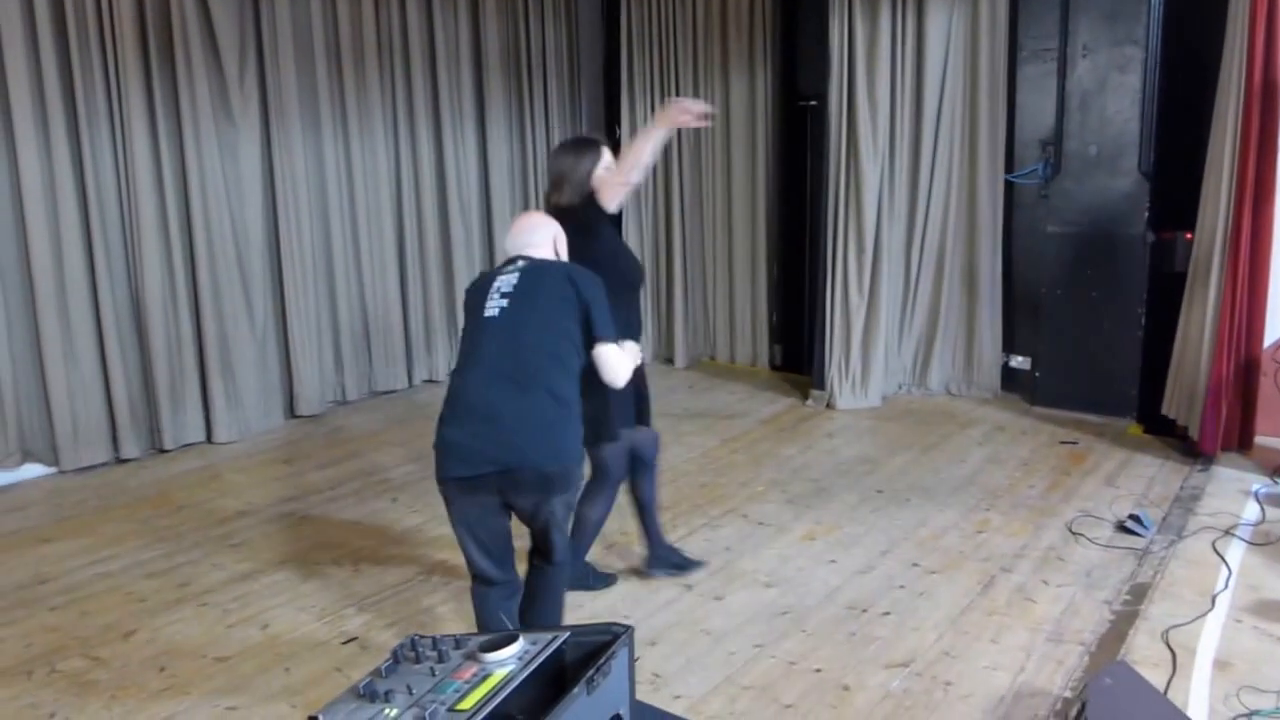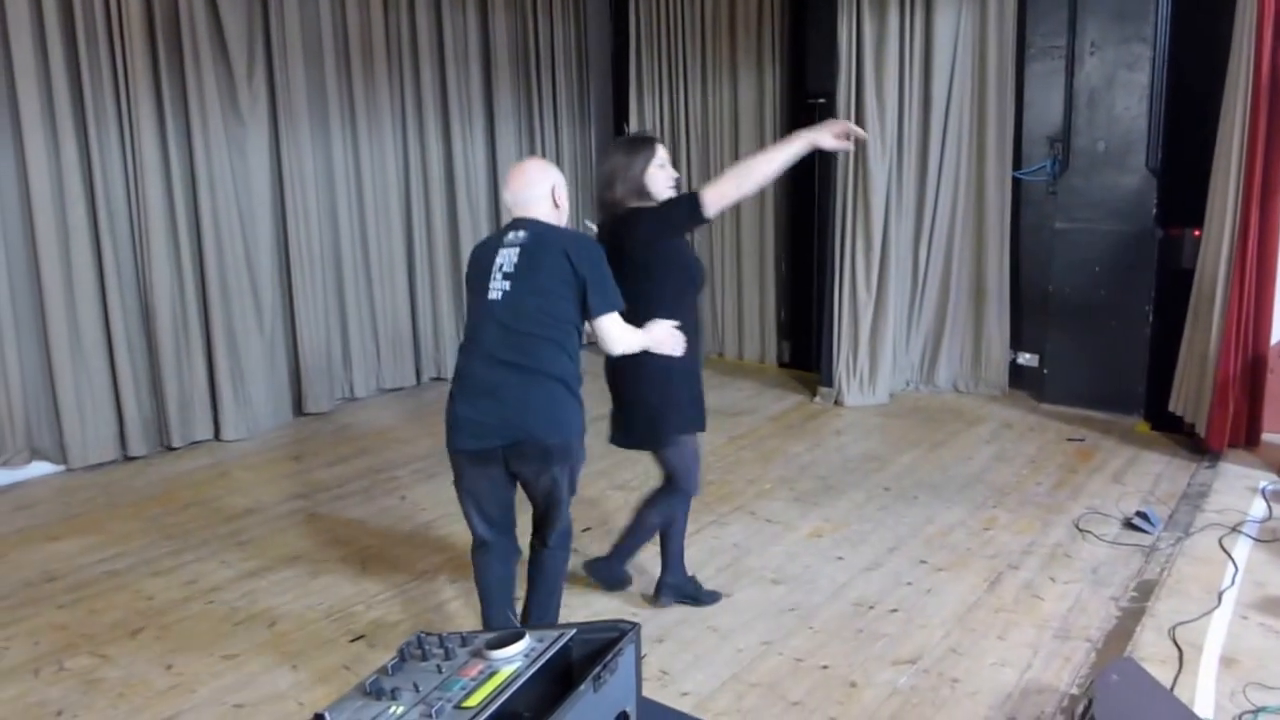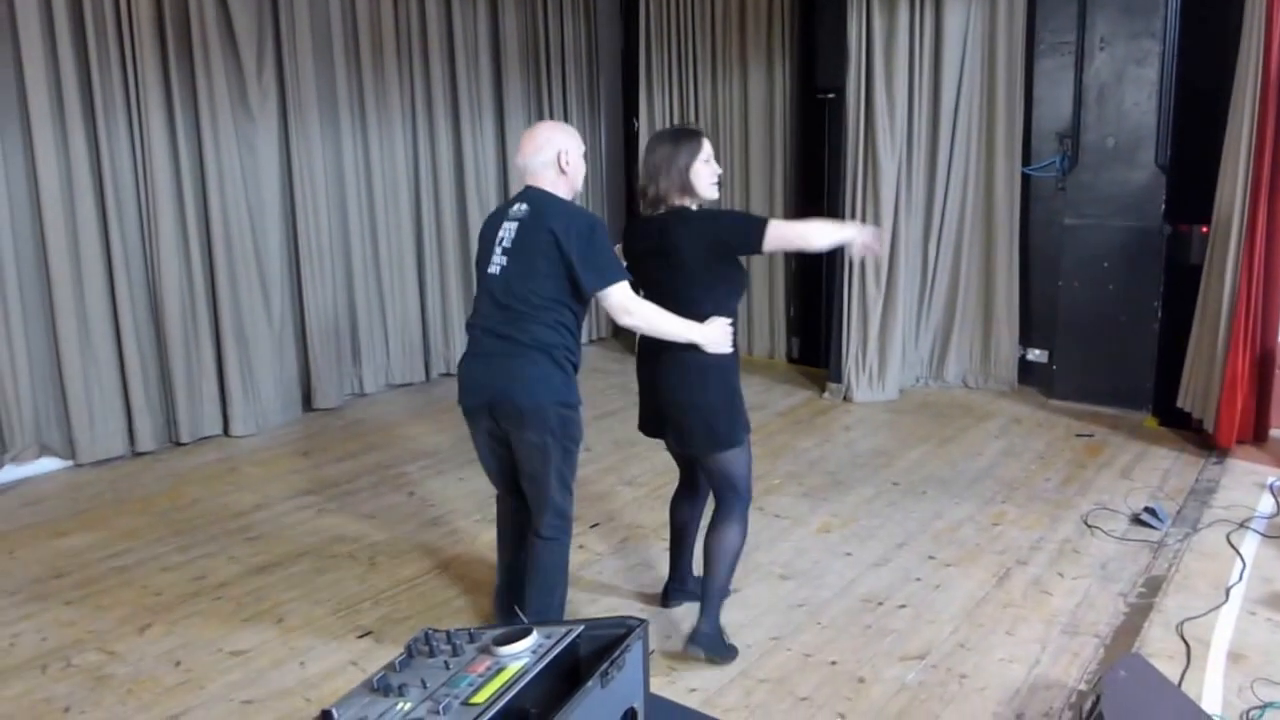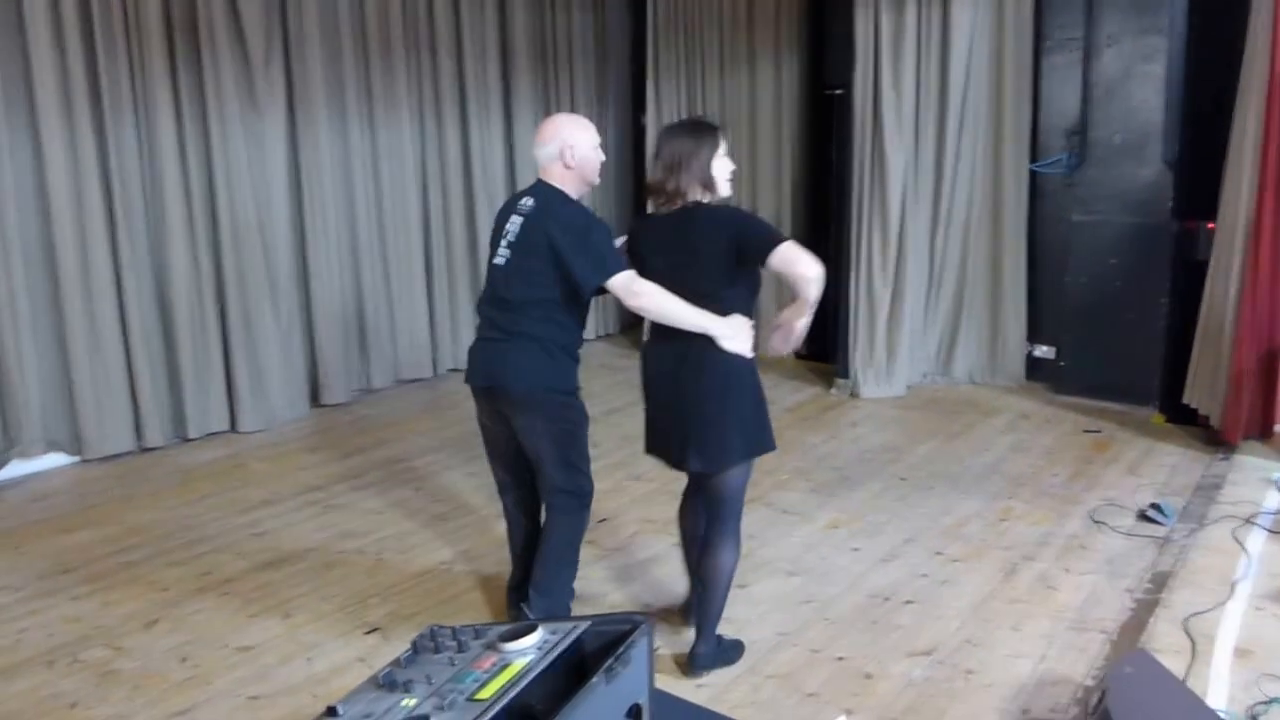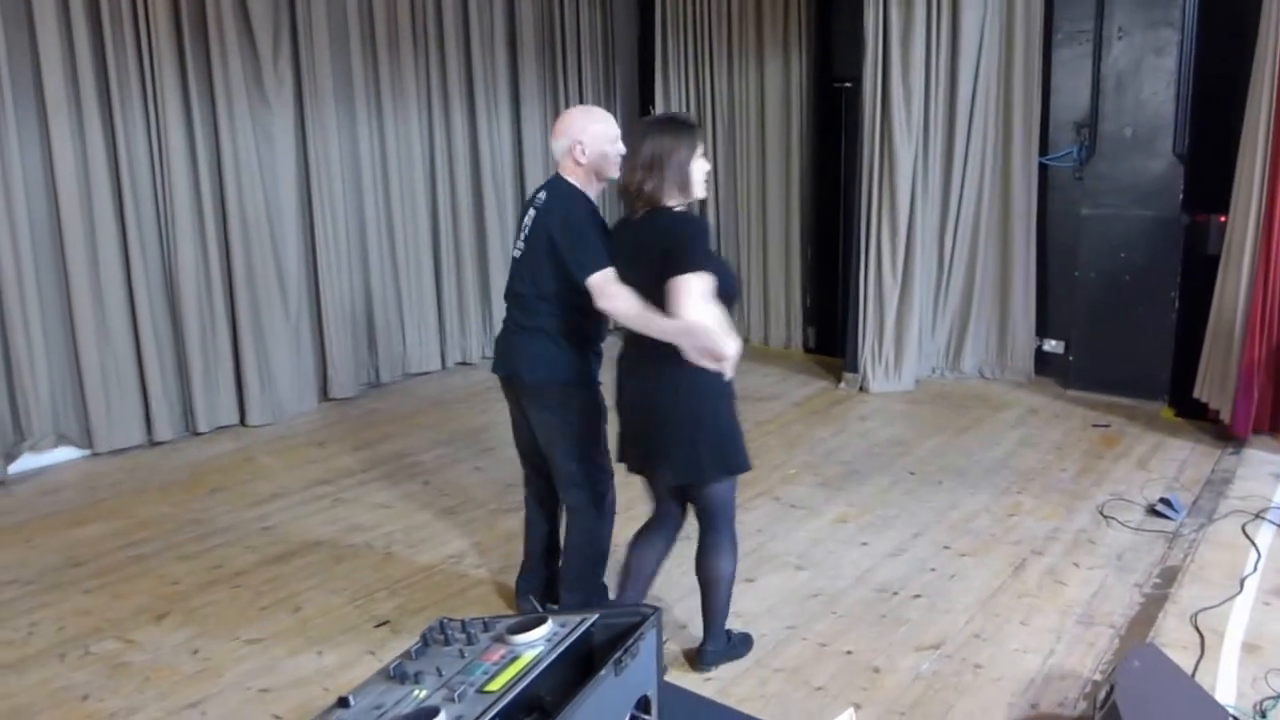
dt=0.3s
person 1, frame 1
left shoulder: (587, 227)
right shoulder: (580, 225)
right elbow: (622, 181)
right wrist: (664, 123)
right hip: (593, 370)
left knee: (643, 450)
right knee: (610, 468)
left ankle: (658, 551)
right ankle: (569, 565)
person 1, frame 2
left shoulder: (621, 229)
right shoulder: (653, 224)
right elbow: (734, 185)
right wrist: (807, 138)
left hip: (650, 368)
right hip: (654, 373)
left knee: (681, 474)
right knee: (682, 479)
left ankle: (673, 581)
right ankle: (611, 561)
person 1, frame 3
left shoulder: (642, 232)
right shoulder: (708, 227)
right elbow: (801, 234)
right wrist: (852, 231)
left hip: (663, 370)
right hip: (700, 376)
left knee: (695, 477)
right knee: (734, 496)
left ankle: (681, 580)
right ankle: (706, 626)
person 1, frame 4
left shoulder: (644, 232)
right shoulder: (732, 223)
right elbow: (807, 271)
right wrist: (797, 317)
left hip: (664, 375)
right hip: (719, 379)
left knee: (700, 487)
right knee: (726, 511)
left ankle: (696, 596)
right ankle: (707, 644)
person 1, frame 5
left shoulder: (626, 233)
right shoulder: (685, 230)
right elbow: (693, 308)
right wrist: (726, 348)
left hip: (639, 387)
right hip: (689, 393)
left knee: (666, 513)
right knee: (717, 517)
right ankle: (716, 641)
person 2, frame 1
left shoulder: (481, 288)
right shoulder: (580, 281)
right elbow: (615, 375)
right wrist: (629, 357)
left hip: (462, 451)
right hip: (546, 451)
left knee: (490, 577)
right knee: (552, 551)
person 2, frame 2
left shoulder: (482, 254)
right shoulder: (578, 248)
right elbow: (614, 340)
right wrist: (651, 337)
left hip: (472, 421)
right hip: (546, 419)
left knee: (491, 539)
right knee: (551, 531)
person 2, frame 3
left shoulder: (497, 221)
right shoulder: (576, 225)
right elbow: (625, 310)
left wrist: (601, 262)
right wrist: (700, 334)
left hip: (478, 383)
right hip: (539, 390)
left knee: (512, 496)
right knee: (550, 515)
left ankle: (510, 612)
person 2, frame 4
left shoulder: (517, 208)
right shoulder: (572, 221)
right elbow: (634, 294)
left wrist: (609, 253)
right wrist: (718, 327)
left hip: (489, 369)
right hip: (540, 378)
left knee: (518, 489)
right knee: (570, 494)
left ankle: (523, 596)
right ankle: (546, 612)
person 2, frame 5
left shoulder: (549, 199)
right shoulder: (575, 214)
right elbow: (609, 297)
right wrist: (684, 335)
left hip: (520, 361)
right hip: (557, 371)
left knee: (542, 480)
right knee: (588, 488)
left ankle: (535, 589)
right ankle: (581, 604)
